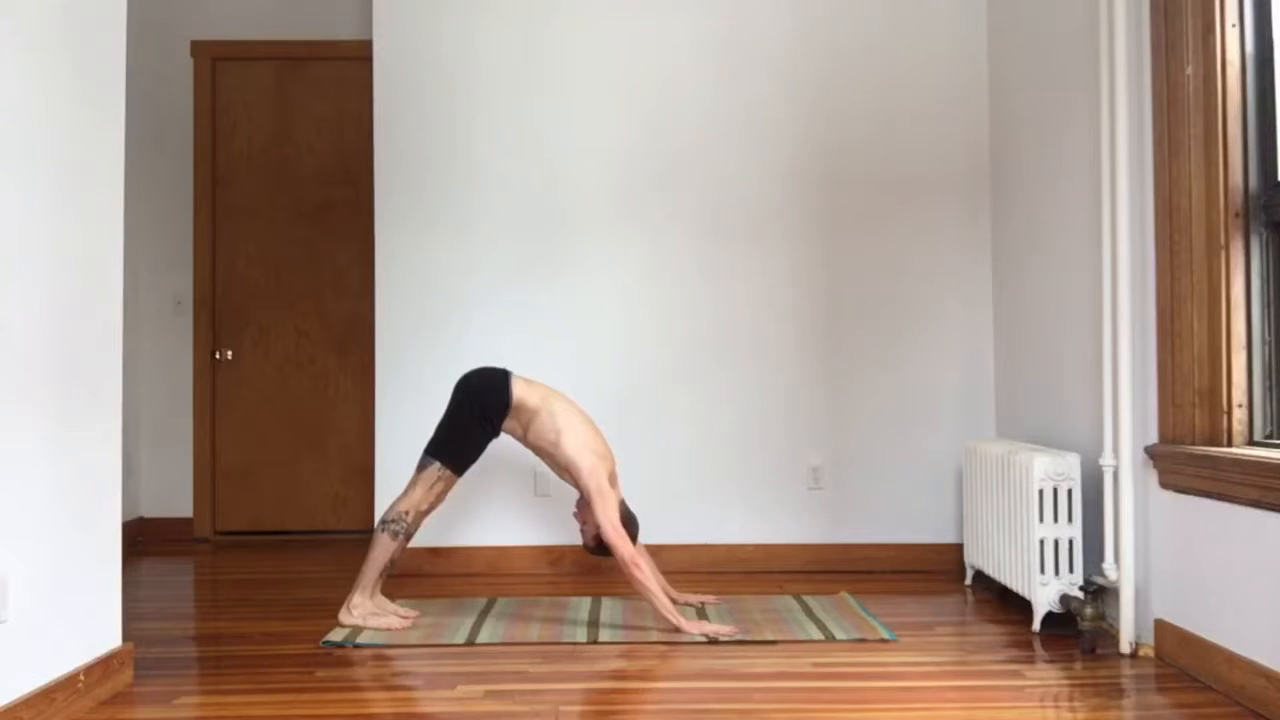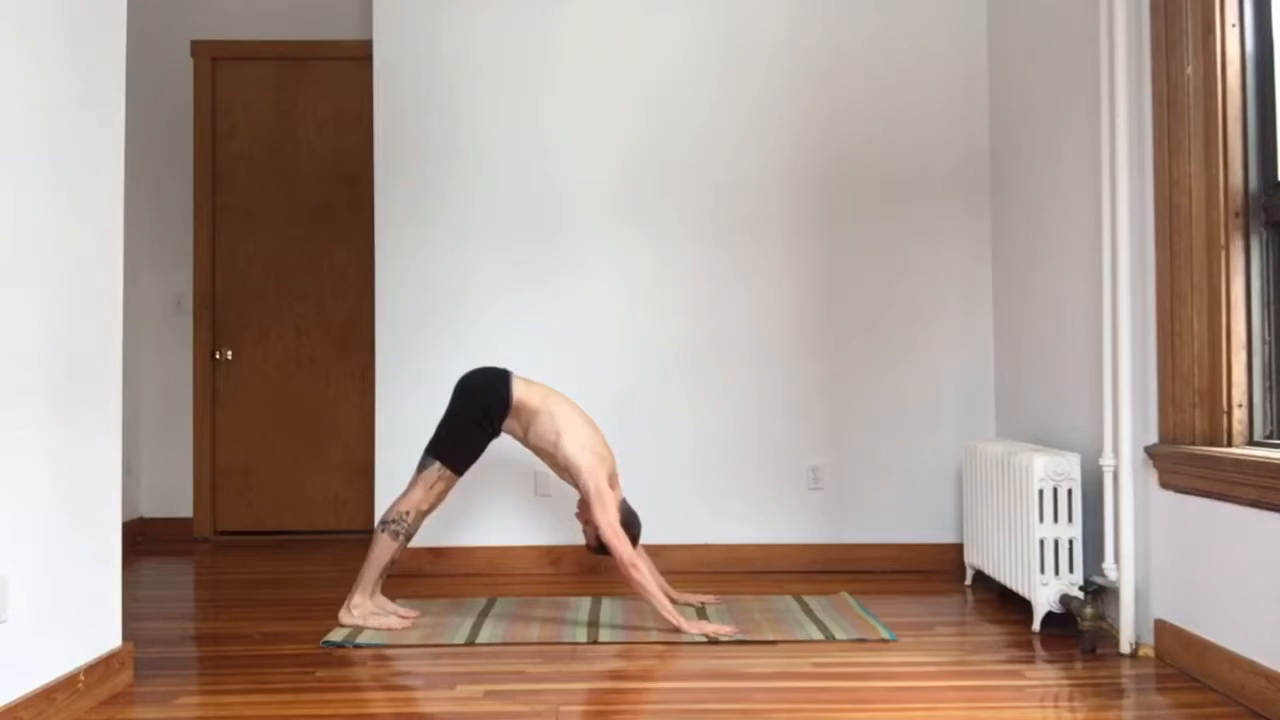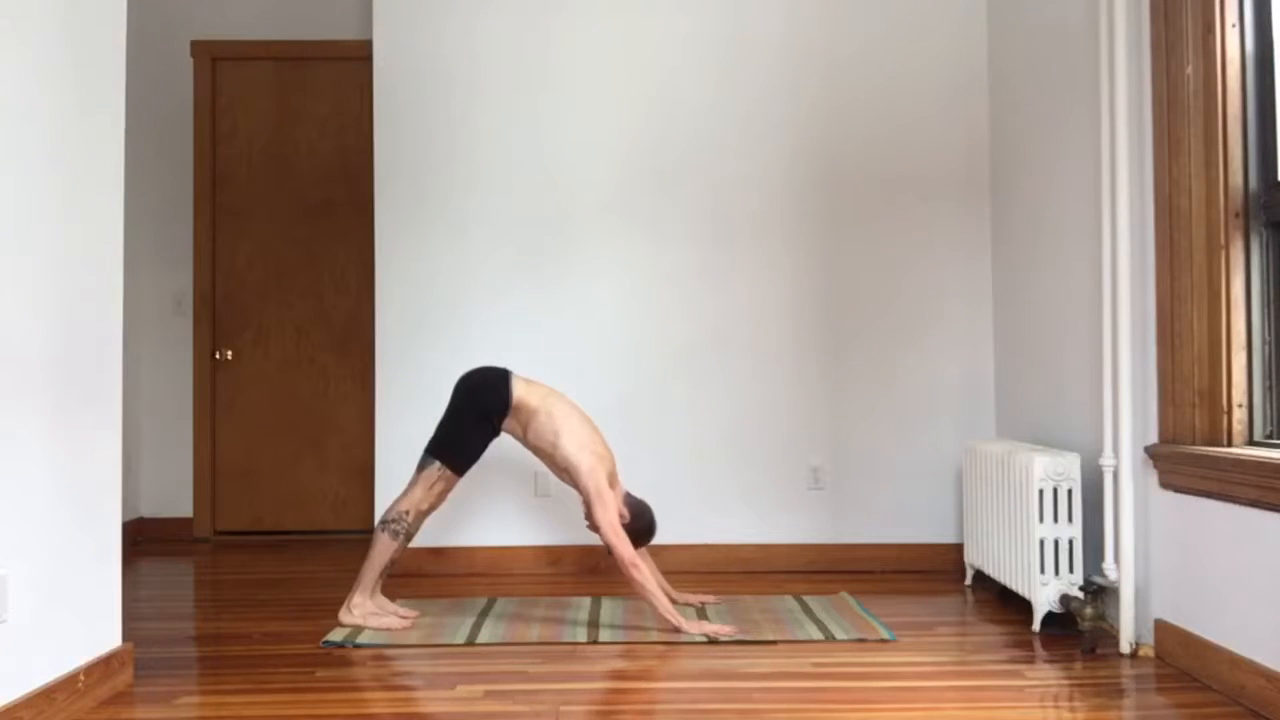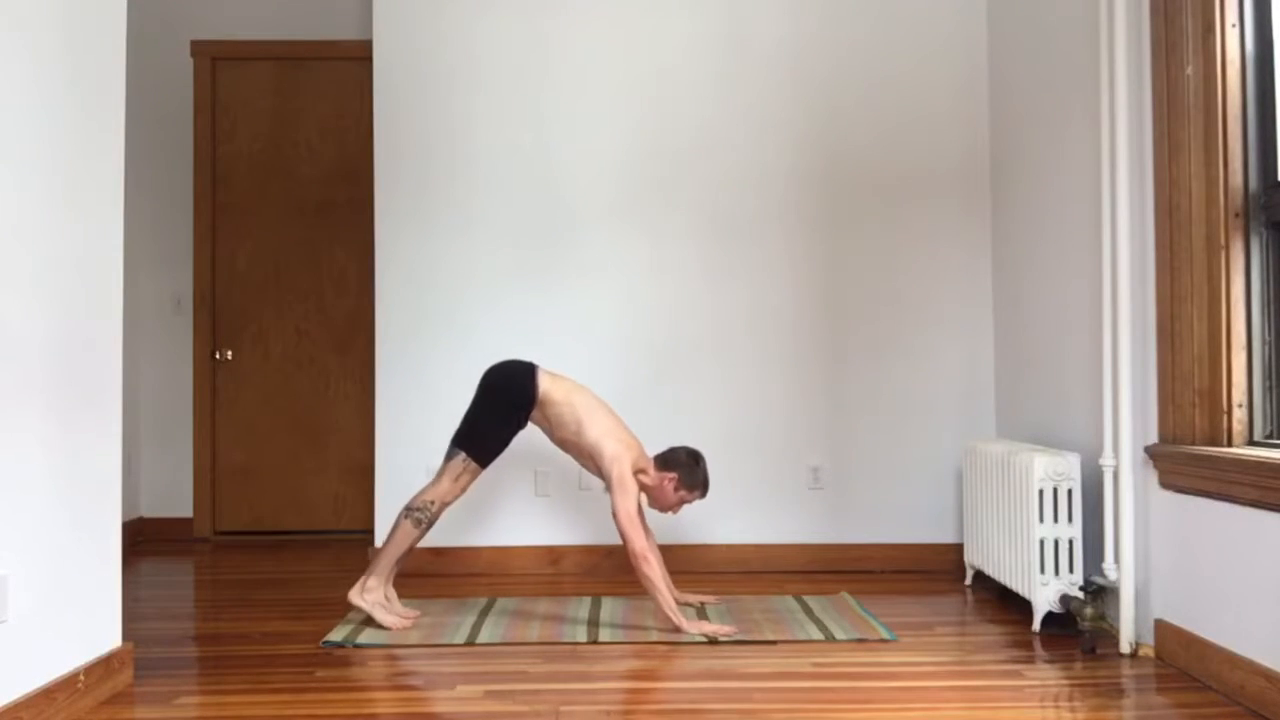
dt=1s
person 1, frame 1
left shoulder: (601, 477)
right shoulder: (596, 482)
left elbow: (633, 546)
right elbow: (630, 559)
left wrist: (674, 593)
right wrist: (681, 621)
left hip: (496, 400)
right hip: (487, 396)
left knee: (426, 497)
right knee: (421, 495)
left ankle: (372, 594)
right ankle: (357, 602)
person 1, frame 2
left shoulder: (605, 481)
right shoulder: (597, 483)
left elbow: (632, 548)
right elbow: (628, 561)
left wrist: (673, 593)
right wrist: (680, 621)
left hip: (496, 402)
right hip: (487, 397)
left knee: (427, 496)
right knee: (423, 494)
left ankle: (371, 594)
right ankle: (358, 602)
person 1, frame 3
left shoulder: (606, 481)
right shoulder: (597, 484)
left elbow: (634, 549)
right elbow: (629, 561)
left wrist: (672, 593)
right wrist: (680, 621)
left hip: (496, 400)
right hip: (488, 397)
left knee: (427, 498)
right knee: (422, 496)
left ankle: (371, 593)
right ankle: (358, 602)
person 1, frame 4
left shoulder: (636, 463)
right shoulder: (623, 466)
left elbow: (645, 537)
right elbow: (639, 553)
left wrist: (674, 594)
right wrist: (680, 621)
left hip: (522, 391)
right hip: (513, 387)
left knee: (449, 487)
right knee: (447, 486)
left ankle: (382, 584)
right ankle: (370, 586)
